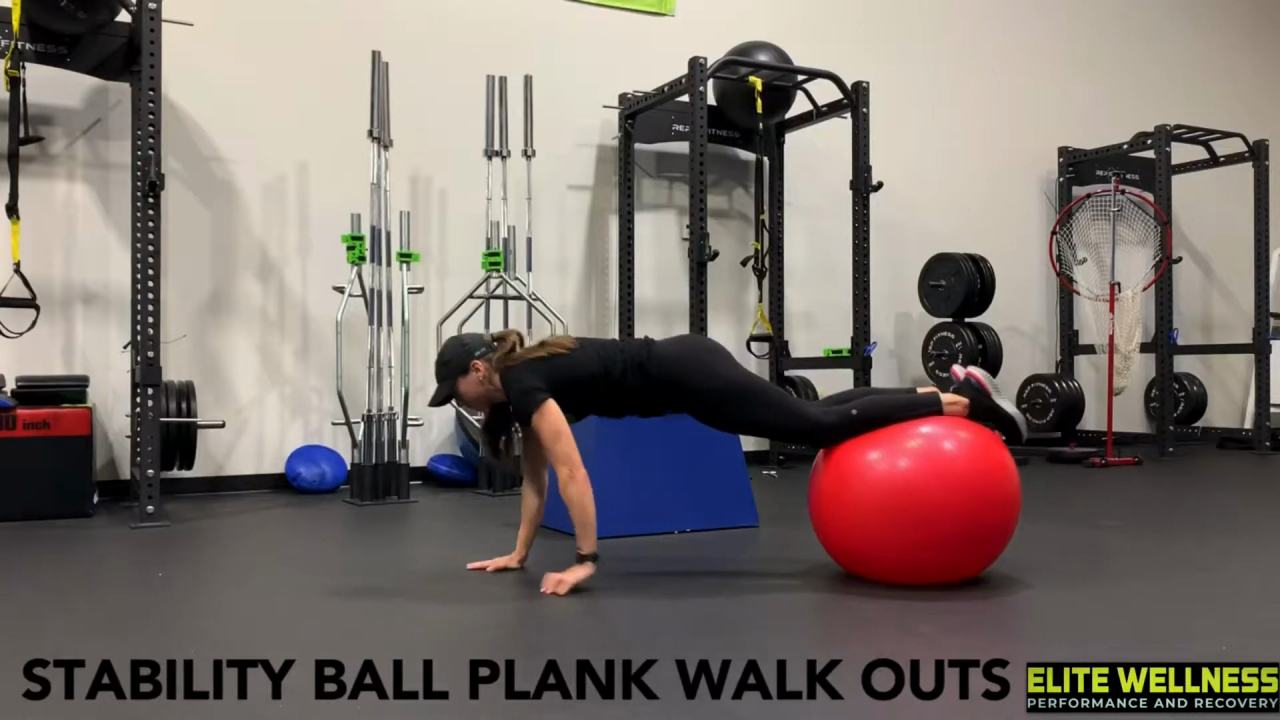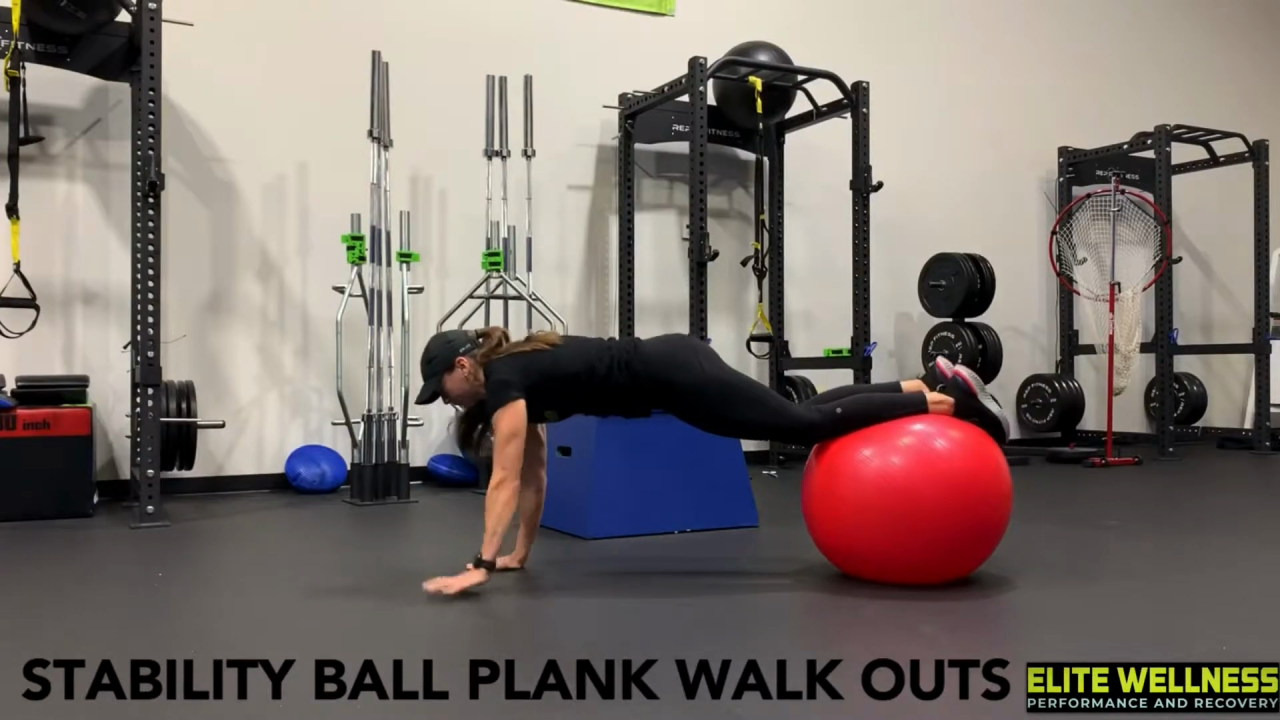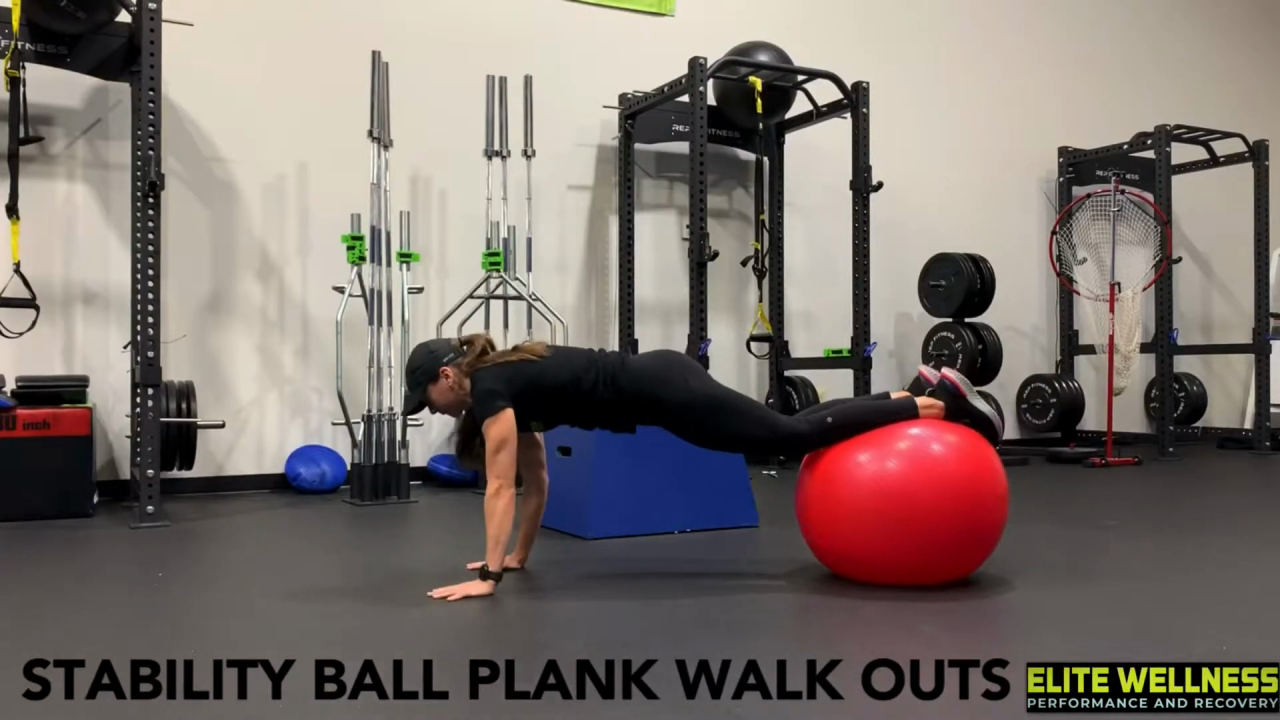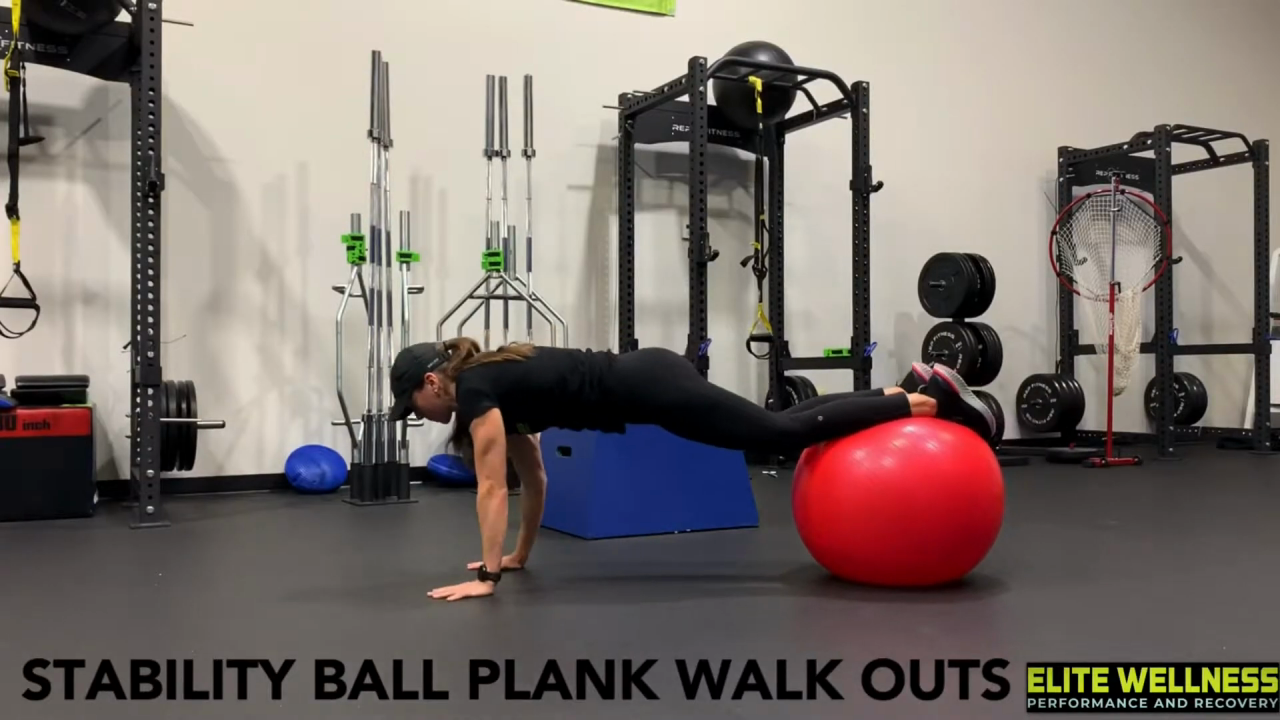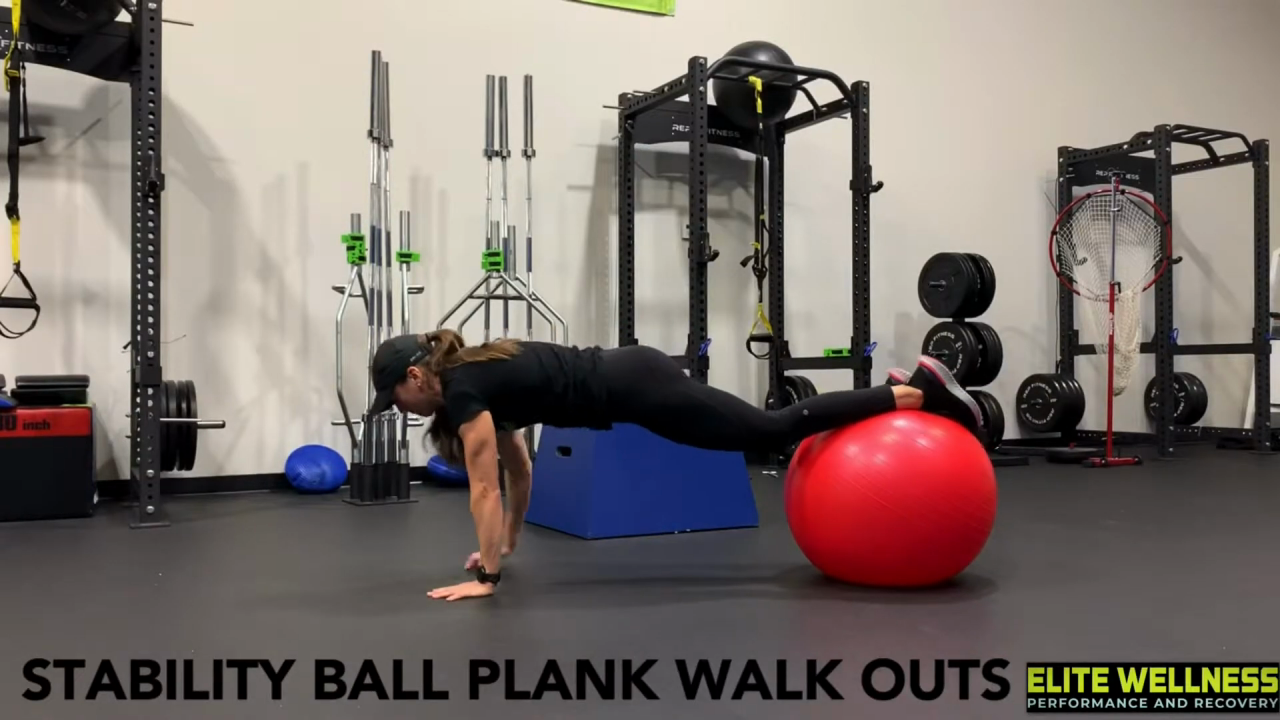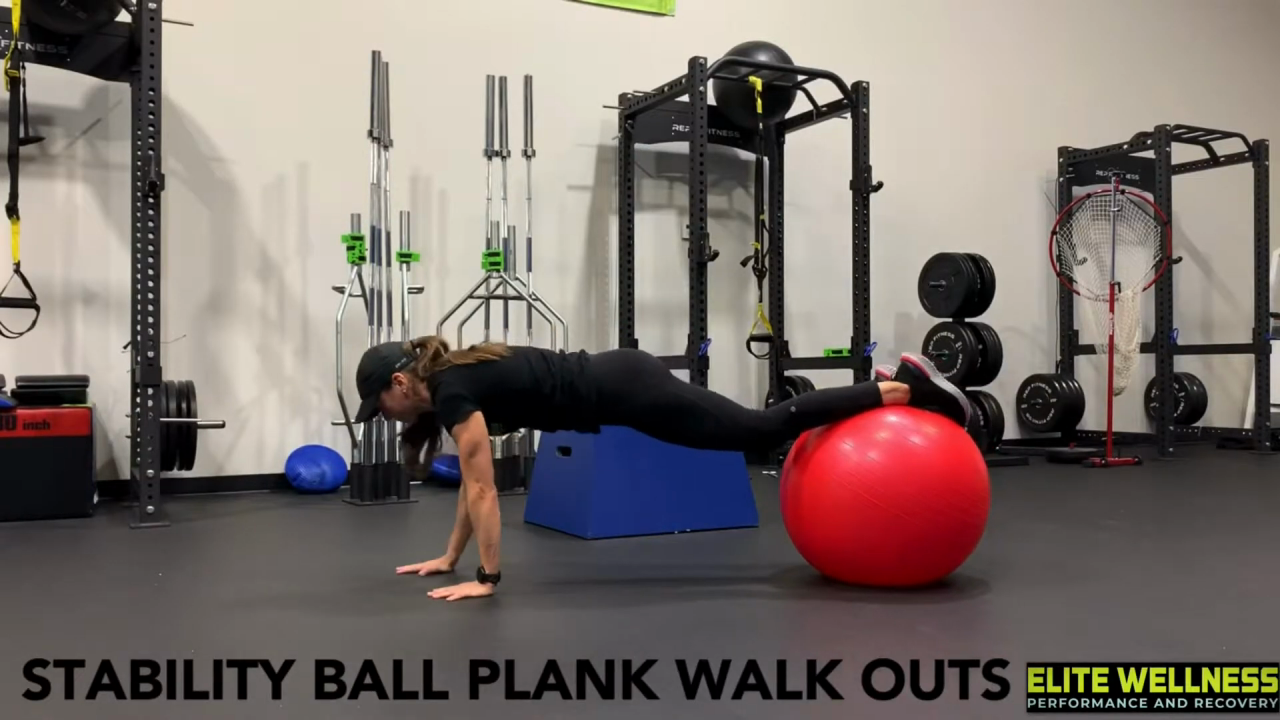
dt=0.2s
person 1, frame 1
left shoulder: (523, 382)
right shoulder: (525, 382)
left elbow: (571, 471)
right elbow: (534, 477)
left wrist: (586, 558)
right wrist: (518, 554)
left hip: (687, 373)
right hip: (683, 373)
left knee: (824, 426)
right knee: (814, 416)
left ankle: (966, 401)
right ankle: (943, 388)
person 1, frame 2
left shoulder: (503, 379)
right shoulder: (516, 377)
left elbow: (508, 478)
right elbow: (531, 477)
left wrist: (482, 565)
right wrist: (521, 552)
left hip: (672, 373)
right hip: (669, 374)
left knee: (809, 424)
right knee: (802, 415)
left ankle: (951, 402)
right ankle: (922, 386)
person 1, frame 3
left shoulder: (489, 387)
right shoulder: (508, 384)
left elbow: (500, 487)
right elbow: (535, 478)
left wrist: (488, 575)
right wrist: (519, 555)
left hip: (660, 389)
right hip: (657, 386)
left knee: (796, 436)
right knee: (791, 429)
left ankle: (942, 403)
right ankle: (916, 393)
person 1, frame 4
left shoulder: (474, 388)
right shoulder: (497, 385)
left elbow: (491, 489)
right elbow: (534, 477)
left wrist: (486, 575)
right wrist: (521, 554)
left hip: (648, 387)
right hip: (649, 378)
left knee: (789, 433)
right knee: (783, 425)
left ankle: (933, 400)
right ankle: (904, 389)
person 1, frame 5
left shoulder: (461, 390)
right shoulder: (481, 379)
left elbow: (484, 489)
right elbow: (520, 470)
left wrist: (486, 577)
right wrist: (505, 545)
left hip: (634, 390)
right hip: (633, 373)
left knee: (775, 430)
right knee: (771, 425)
left ankle: (921, 392)
right ankle: (898, 390)
person 1, frame 6
left shoulder: (451, 393)
right shoulder: (462, 380)
left elbow: (480, 489)
right elbow: (478, 487)
left wrist: (487, 577)
right wrist: (448, 557)
left hip: (622, 391)
right hip: (619, 377)
left knee: (764, 429)
right knee: (760, 427)
left ankle: (906, 387)
right ankle: (884, 387)
